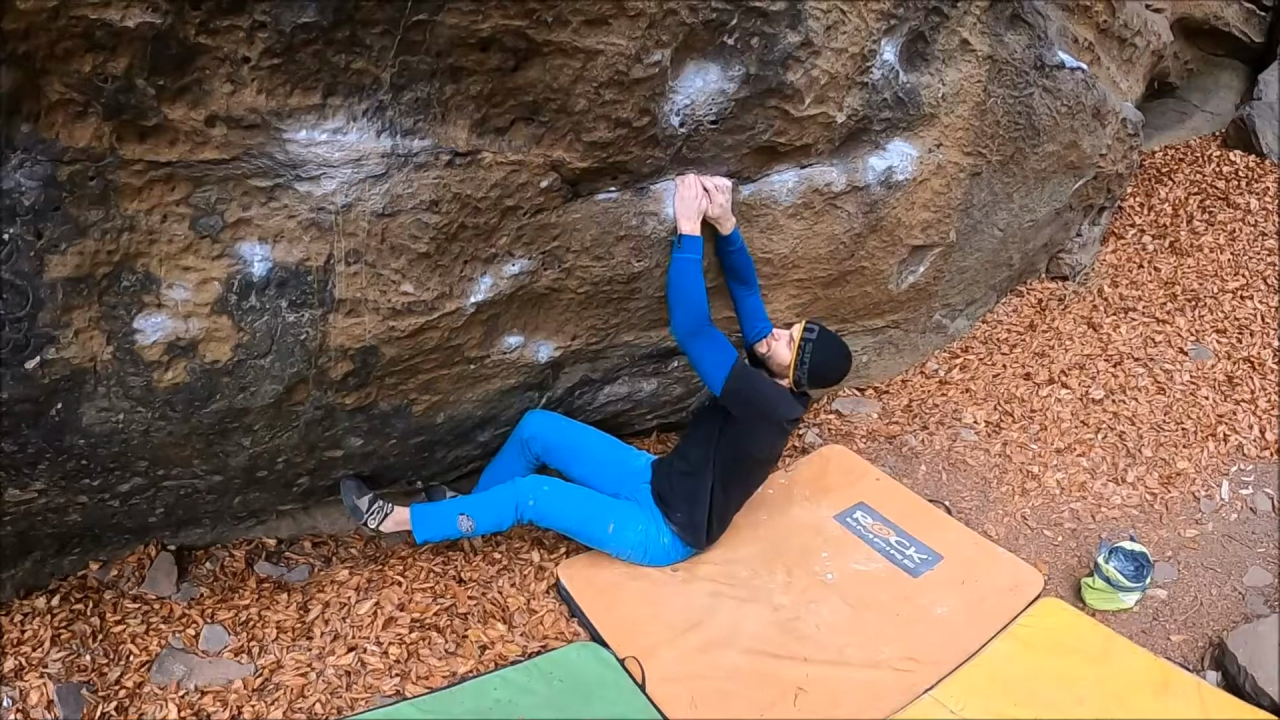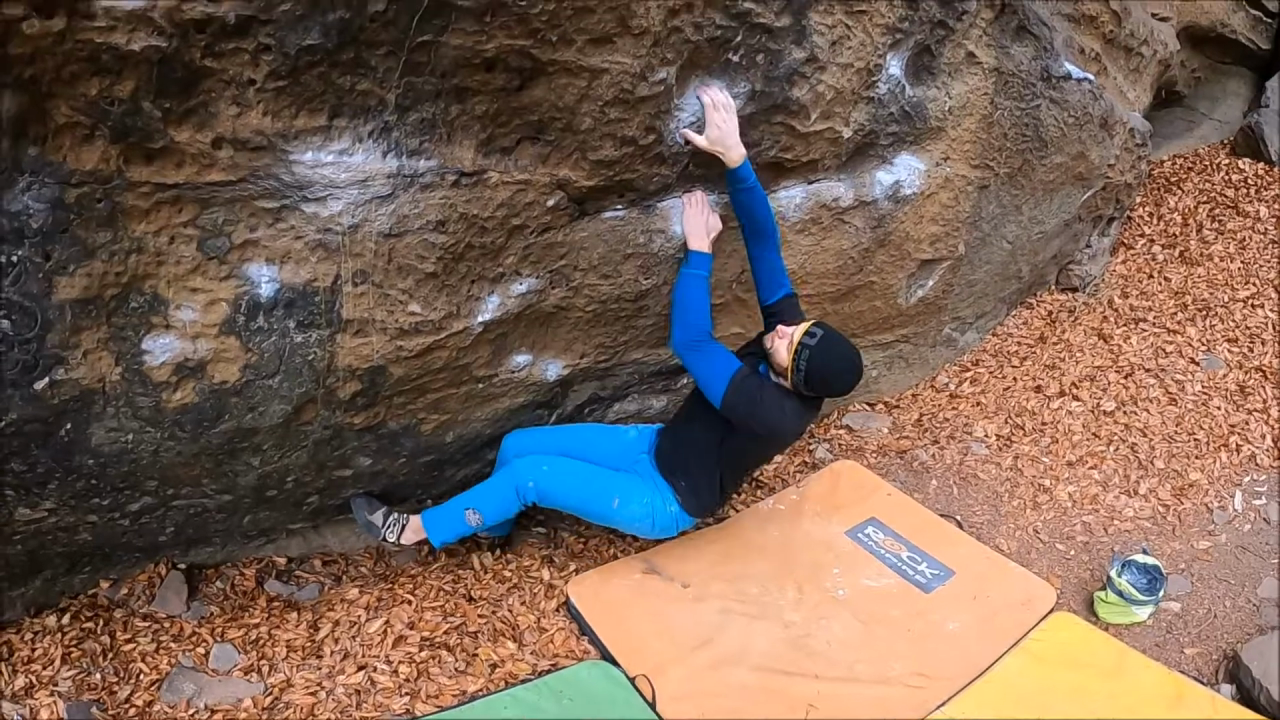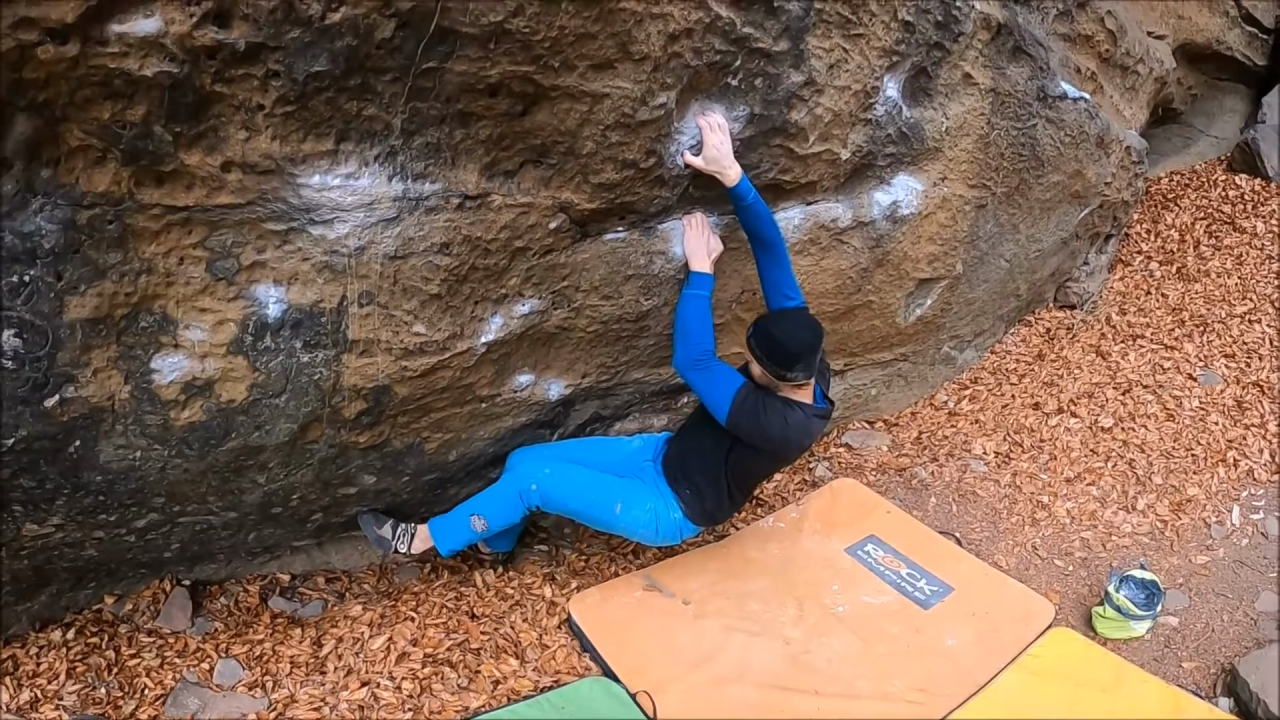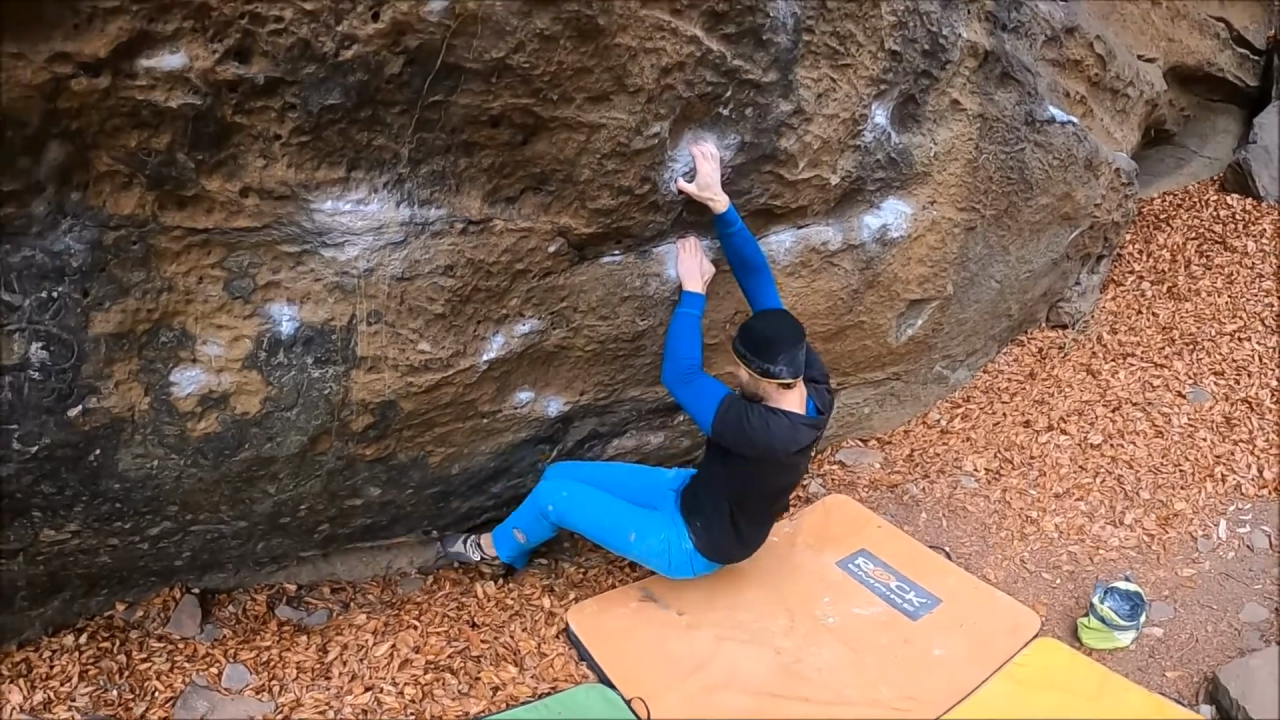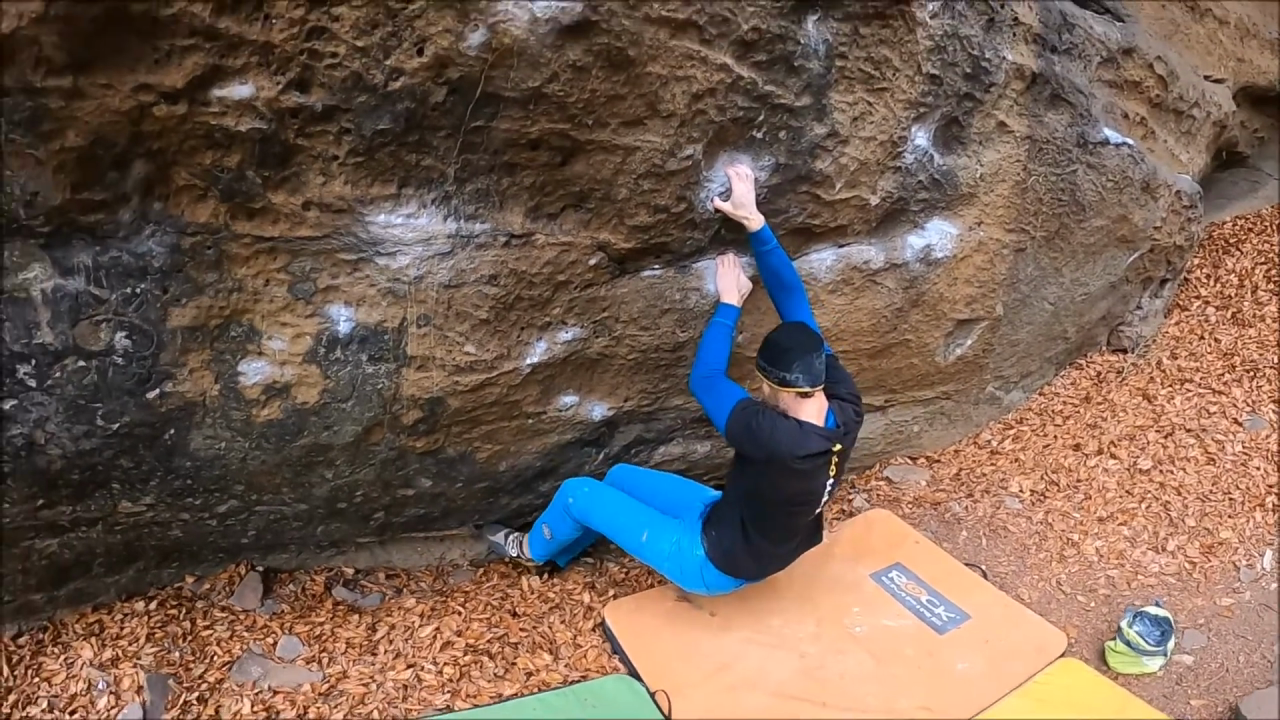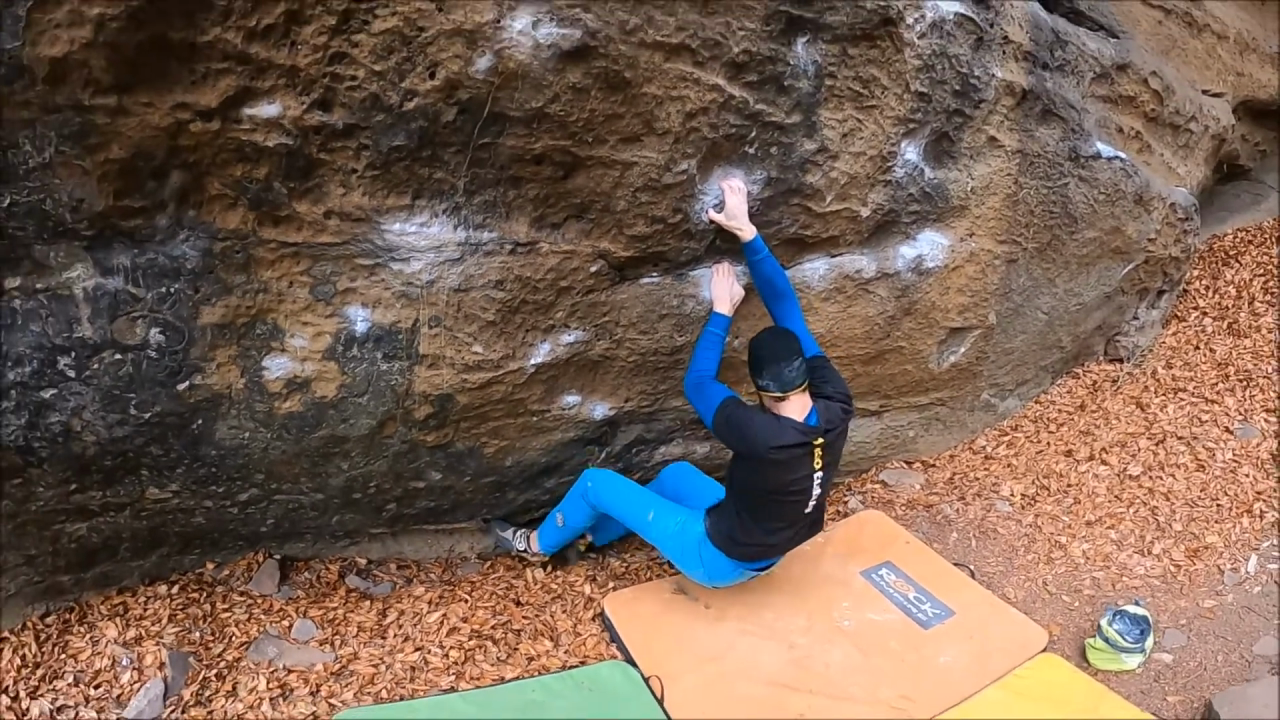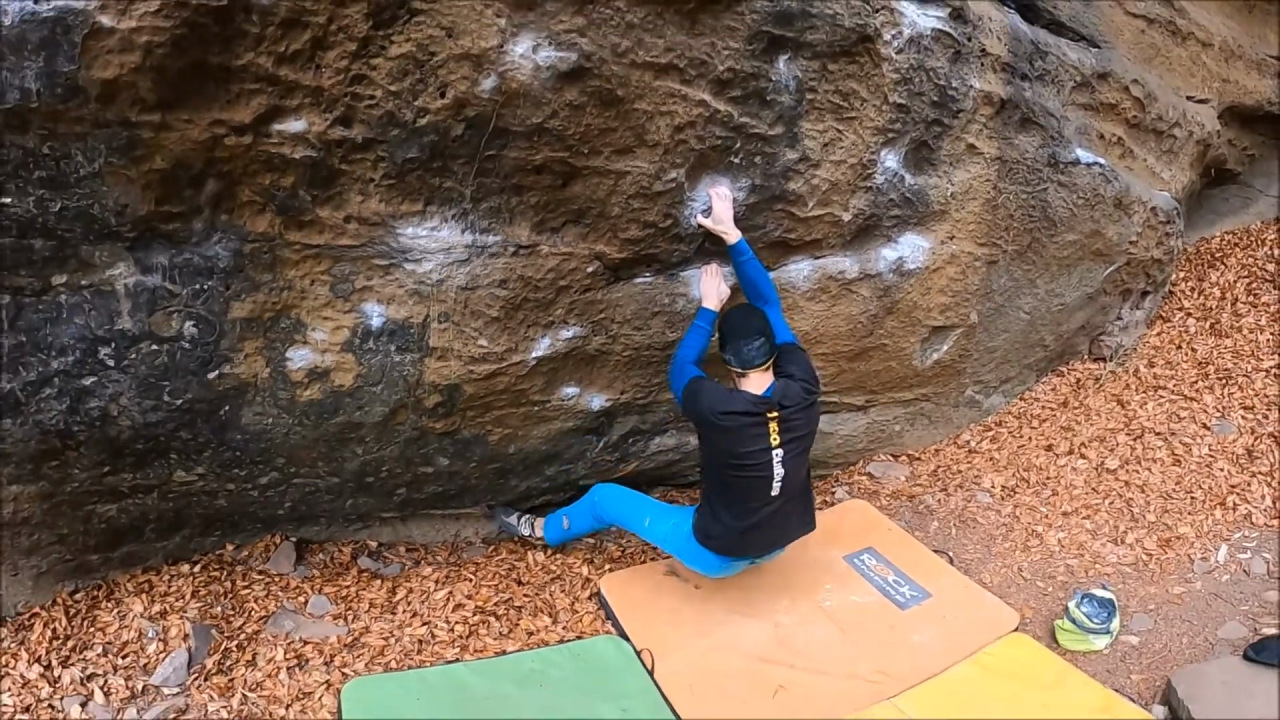
dt=0.7s
person 1, frame 1
left shoulder: (769, 404)
right shoulder: (768, 378)
left elbow: (692, 330)
right elbow: (745, 287)
left wrist: (690, 229)
right wrist: (725, 224)
left hip: (665, 533)
right hip: (656, 481)
left knee: (528, 494)
right knee: (536, 428)
left ankle: (405, 519)
right ankle: (470, 511)
person 1, frame 2
left shoulder: (774, 412)
right shoulder: (790, 326)
left elbow: (689, 341)
right elbow: (763, 240)
left wrist: (699, 246)
right wrist: (735, 155)
left hip: (666, 501)
right hip: (658, 447)
left knee: (528, 474)
right knee: (515, 445)
left ankle: (417, 530)
right ankle: (490, 525)
person 1, frame 3
left shoulder: (780, 426)
right shoulder: (805, 354)
left elbow: (693, 361)
right elbow: (771, 251)
left wrist: (700, 268)
right wrist: (731, 173)
left hip: (669, 508)
right hip: (664, 455)
left knee: (532, 480)
right knee: (521, 461)
left ankle: (424, 539)
right ankle: (496, 542)
person 1, frame 4
left shoulder: (765, 433)
right shoulder: (813, 385)
left elbow: (680, 376)
right elbow: (762, 285)
left wrist: (693, 289)
right wrist: (718, 202)
left hip: (695, 547)
right hip: (694, 494)
left knee: (555, 496)
right knee: (560, 473)
left ankle: (493, 548)
right ankle: (510, 557)
person 1, frame 5
left shoulder: (779, 441)
right shoulder: (845, 406)
left elbow: (705, 380)
right elbow: (796, 305)
left wrist: (730, 302)
right wrist: (754, 222)
left hip: (717, 566)
right hip: (747, 534)
left knee: (578, 493)
right knee: (620, 477)
left ankle: (533, 550)
right ankle: (558, 554)
person 1, frame 6
left shoulder: (763, 437)
right shoulder: (836, 404)
left elbow: (698, 384)
right elbow: (787, 309)
left wrist: (722, 309)
right wrist: (747, 231)
left hip: (721, 561)
right hip: (769, 551)
left knee: (597, 483)
right knee: (677, 474)
left ankle: (539, 544)
right ankle: (599, 534)
person 1, frame 7
left shoulder: (715, 407)
right shoulder: (802, 388)
left elbow: (680, 368)
right elbow: (768, 306)
left wrist: (710, 306)
right wrist: (732, 235)
left hip: (718, 556)
right hip: (778, 544)
left knee: (603, 497)
left ankle: (543, 531)
